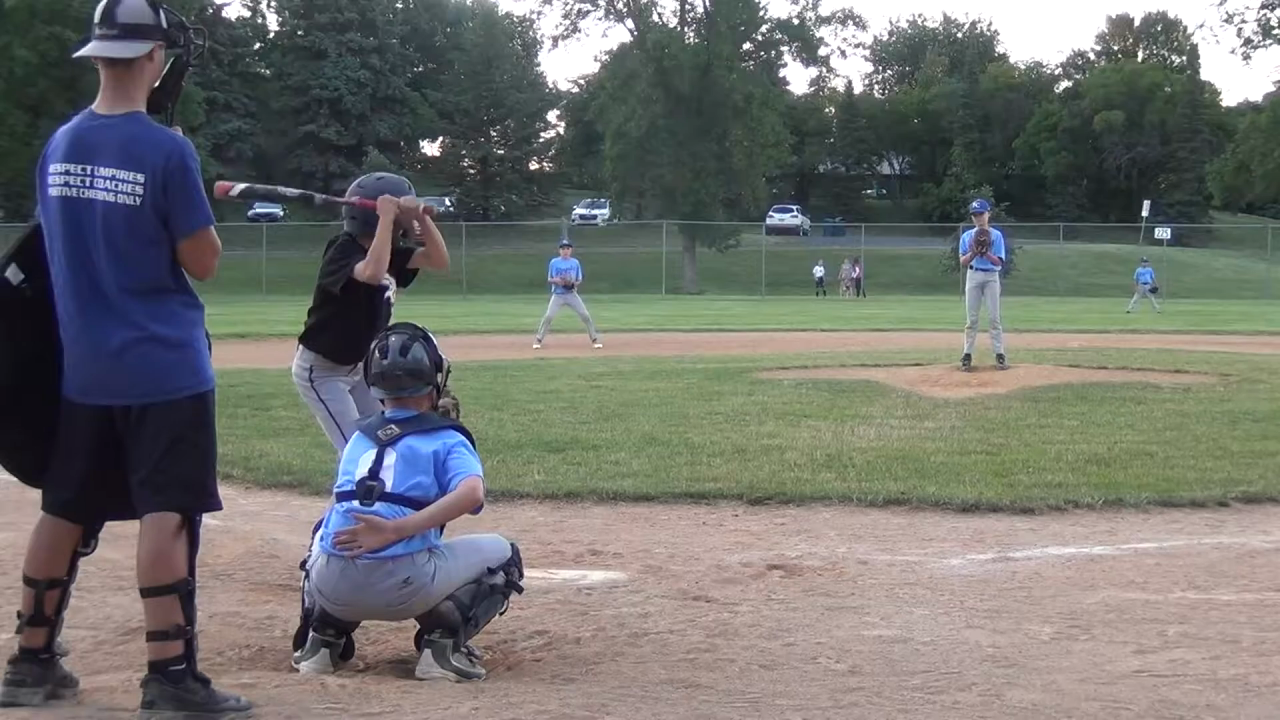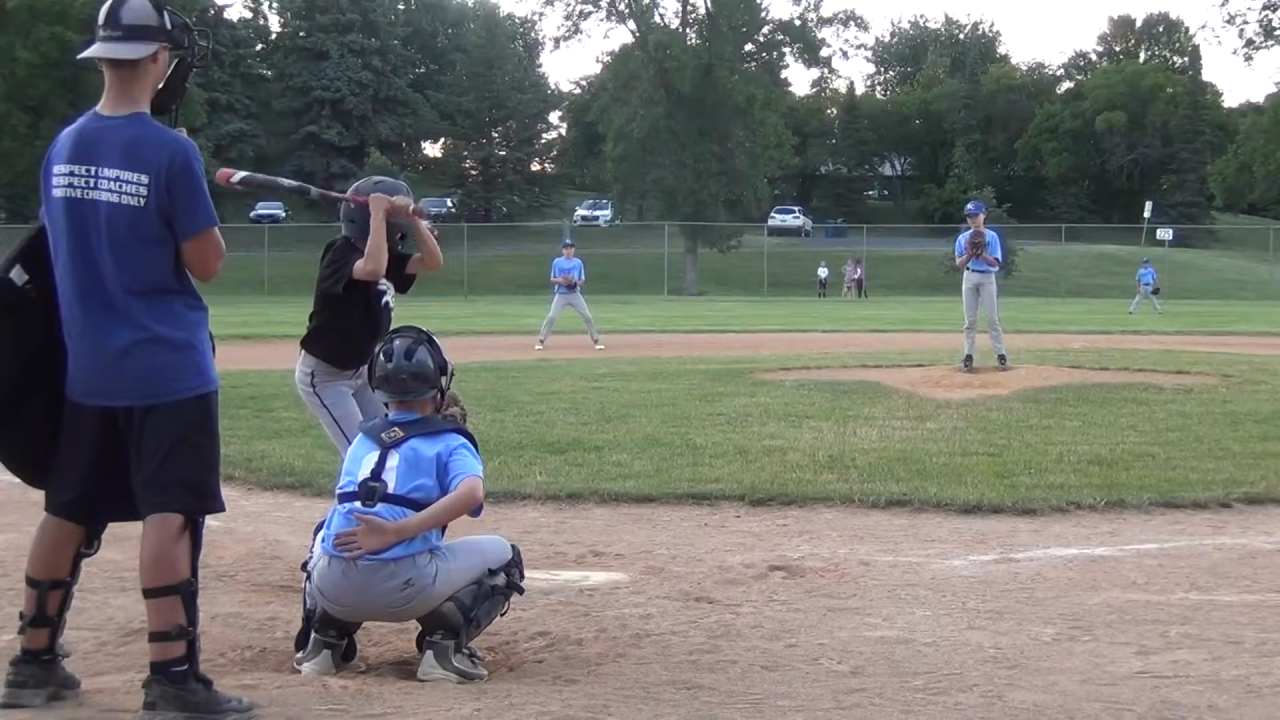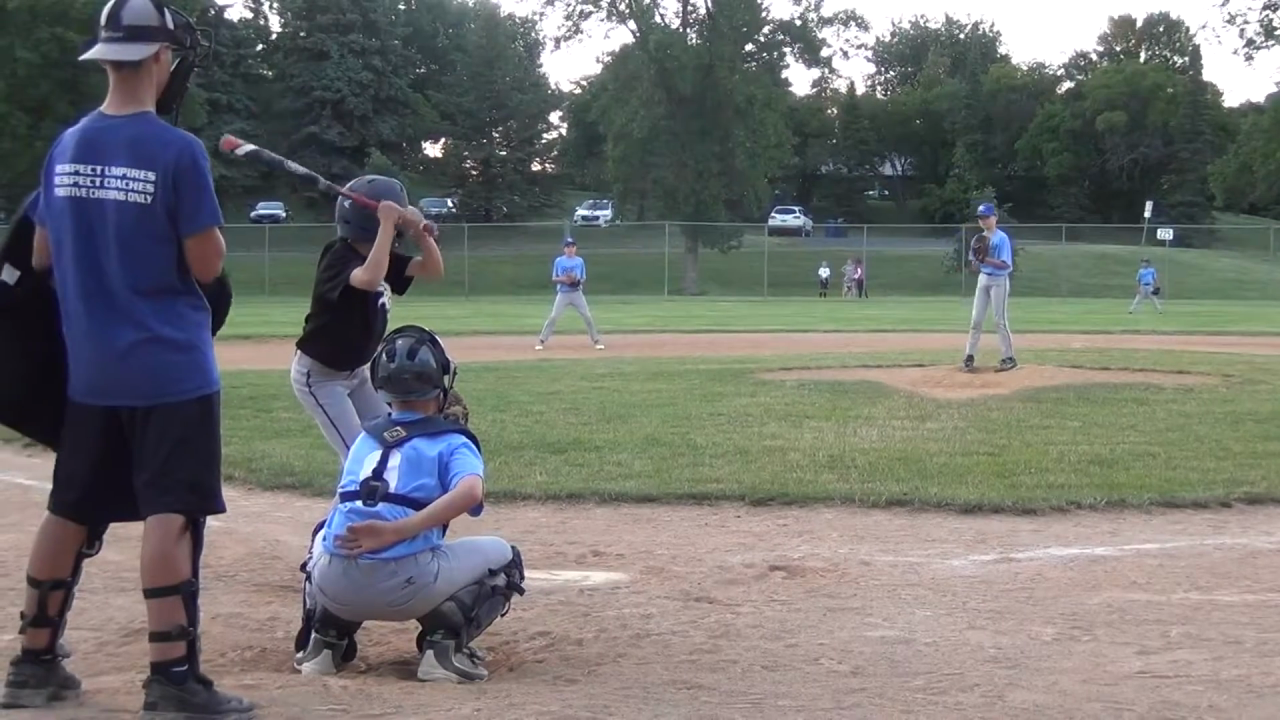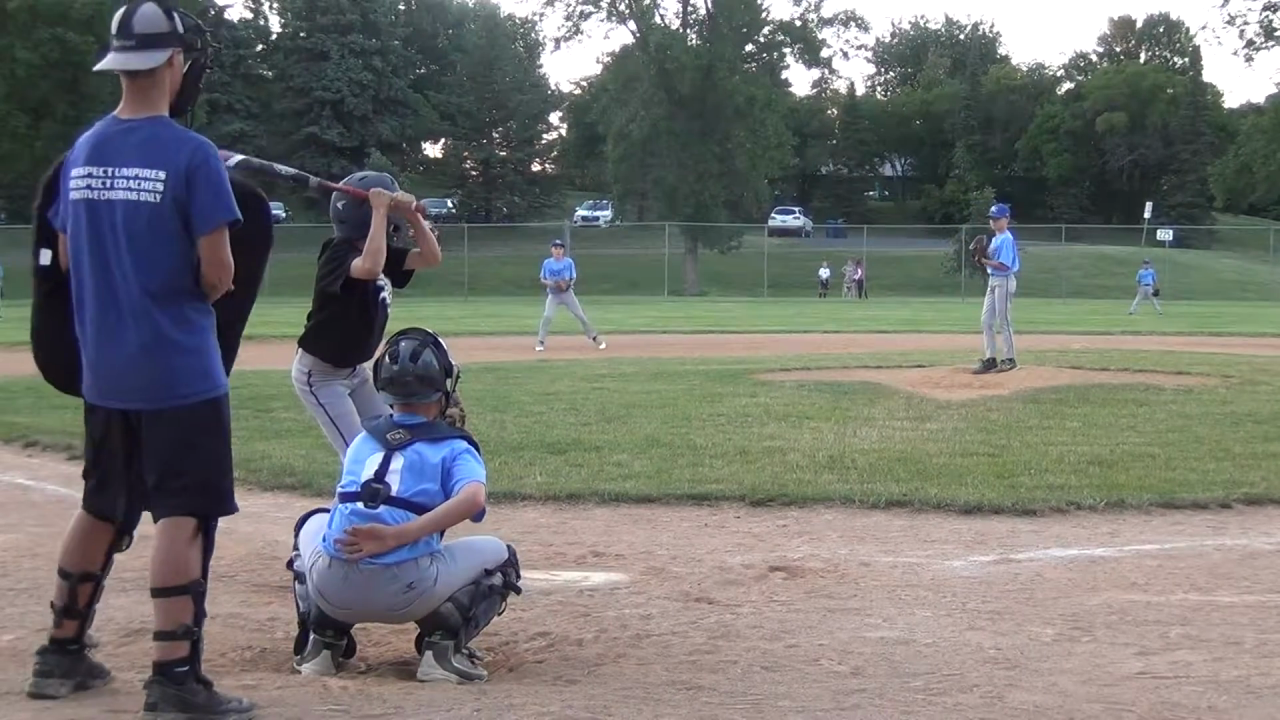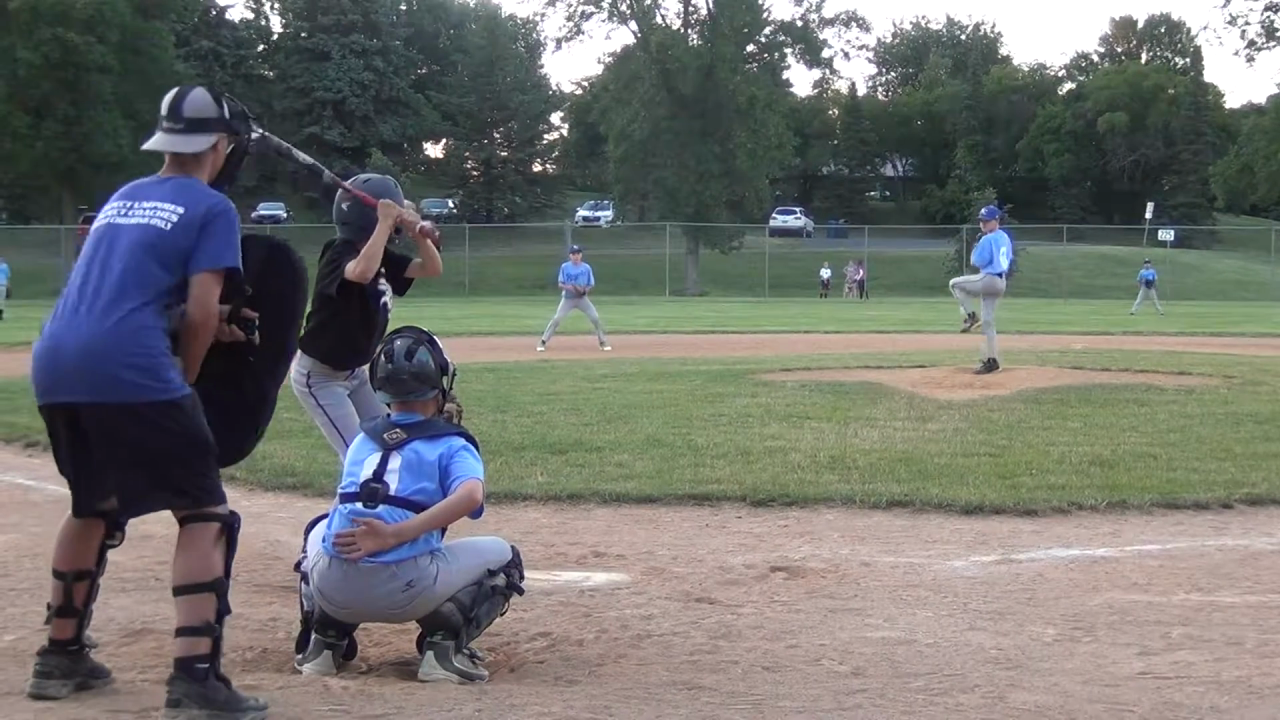
dt=0.7s
person 1, frame 1
left shoulder: (58, 145)
right shoulder: (166, 150)
right elbow: (203, 263)
left hip: (83, 367)
right hip: (164, 366)
left knee: (65, 511)
right knee: (166, 514)
person 1, frame 2
left shoulder: (62, 147)
right shoulder: (170, 151)
left elbow: (58, 252)
right elbow: (207, 264)
left hip: (87, 368)
right hip: (167, 368)
left knee: (68, 512)
right knee: (170, 515)
person 1, frame 3
left shoulder: (65, 147)
right shoulder: (177, 150)
right elbow: (207, 266)
left hip: (90, 369)
right hip: (171, 367)
left knee: (71, 512)
right knee: (171, 515)
person 1, frame 4
left shoulder: (81, 151)
right shoulder: (192, 153)
left elbow: (67, 259)
right elbow: (216, 271)
left hip: (104, 369)
right hip: (178, 370)
left knee: (103, 509)
right knee: (185, 518)
left ankle: (61, 655)
person 1, frame 5
left shoulder: (122, 197)
right shoulder: (212, 207)
right elbow: (202, 312)
left wrist: (209, 327)
right wrist: (184, 375)
left hip: (55, 365)
right hip: (129, 371)
left knee: (94, 506)
right knee: (206, 516)
left ankle: (60, 656)
person 2, frame 1
left shoulder: (359, 437)
right shoulder: (447, 438)
right elbow: (471, 493)
right wrist: (394, 531)
left hip: (332, 586)
right hip: (403, 585)
right knee: (502, 554)
left ankle: (323, 638)
right ankle: (443, 644)
person 2, frame 2
left shoulder: (362, 439)
right shoulder: (449, 441)
right elbow: (471, 493)
right wrist: (395, 531)
left hip: (333, 587)
right hip: (404, 586)
right knee: (503, 555)
left ankle: (324, 640)
right ankle: (444, 646)
person 2, frame 3
left shoulder: (365, 438)
right shoulder: (452, 442)
right elbow: (470, 492)
right wrist: (396, 532)
left hip: (335, 586)
right hip: (406, 585)
left knee: (325, 534)
right knee: (503, 557)
left ankle: (324, 641)
right ankle: (445, 646)
person 2, frame 4
left shoulder: (363, 438)
right shoulder: (455, 448)
right elbow: (473, 499)
right wrist: (396, 537)
left hip: (331, 588)
right hip: (404, 591)
left knee: (314, 523)
right knee: (500, 556)
left ankle: (322, 641)
right ankle: (444, 645)
person 2, frame 5
left shoulder: (362, 440)
right shoulder: (452, 444)
right elbow: (470, 496)
right wrist: (394, 536)
left hip: (333, 588)
right hip: (404, 590)
left knee: (321, 529)
right knee: (503, 557)
left ankle: (324, 642)
right ankle: (445, 646)
person 3, frame 1
left shoulder: (388, 250)
right shoulder: (344, 252)
left elbow: (439, 260)
right elbow: (373, 274)
left wrist: (421, 217)
right wrist: (386, 217)
left hip: (355, 366)
right hip: (320, 370)
person 3, frame 2
left shoulder: (387, 256)
right shoulder: (342, 254)
left elbow: (433, 262)
right elbow: (373, 270)
left wrist: (413, 219)
right wrist: (379, 214)
left hip: (358, 371)
right hip: (322, 375)
person 3, frame 3
left shoulder: (381, 256)
right shoulder: (340, 258)
left elbow: (433, 270)
right elbow: (371, 280)
left wrist: (421, 231)
right wrist: (387, 225)
left hip: (354, 371)
right hip: (318, 375)
person 3, frame 4
left shoulder: (382, 252)
right shoulder: (339, 254)
left elbow: (431, 258)
right elbow: (370, 268)
left wrist: (412, 214)
right wrist: (381, 211)
left hip: (355, 370)
right hip: (319, 374)
person 3, frame 5
left shoulder: (383, 258)
right shoulder: (340, 255)
left elbow: (432, 269)
right elbow: (362, 272)
left wrist: (419, 231)
right wrist: (386, 222)
left hip: (355, 372)
right hip: (318, 375)
